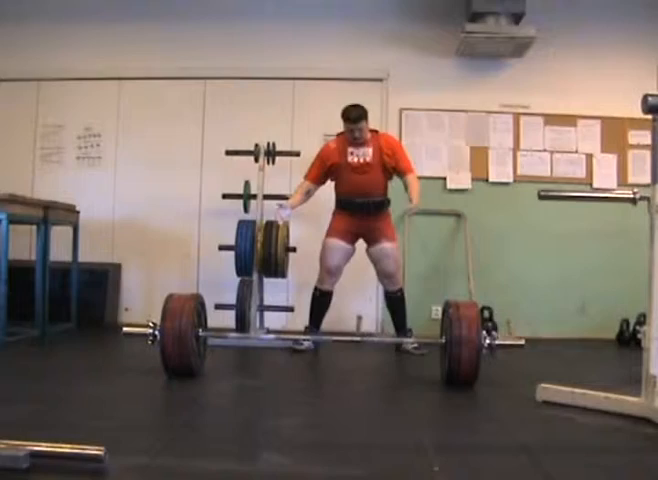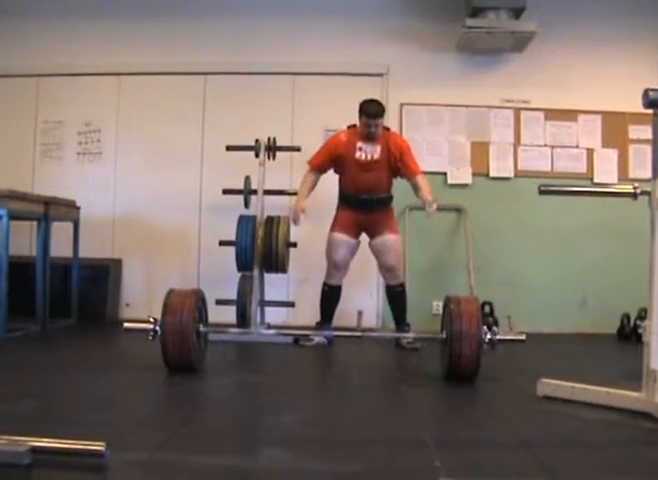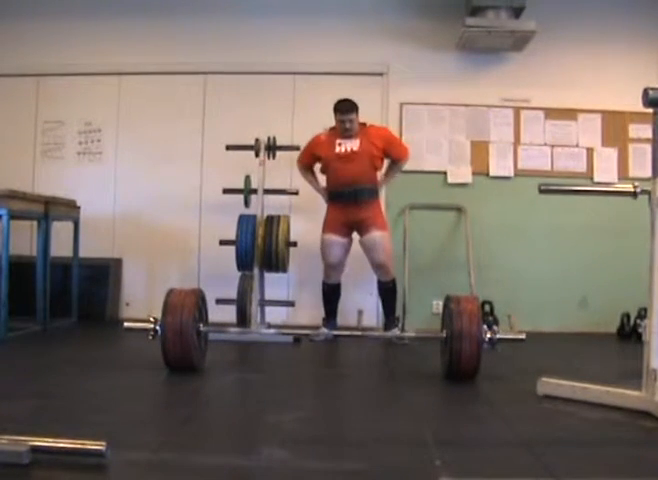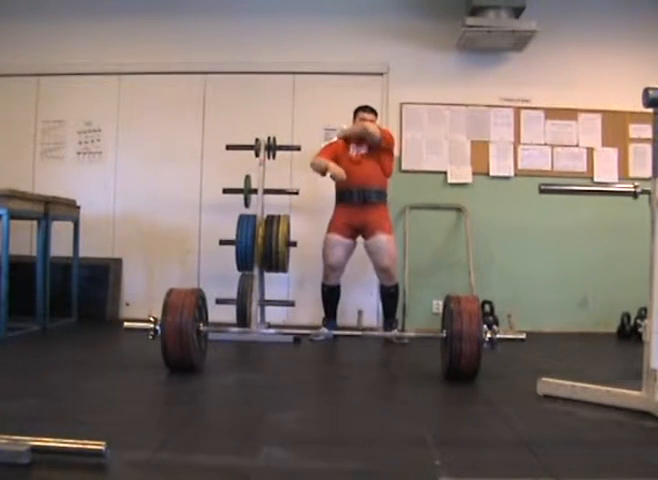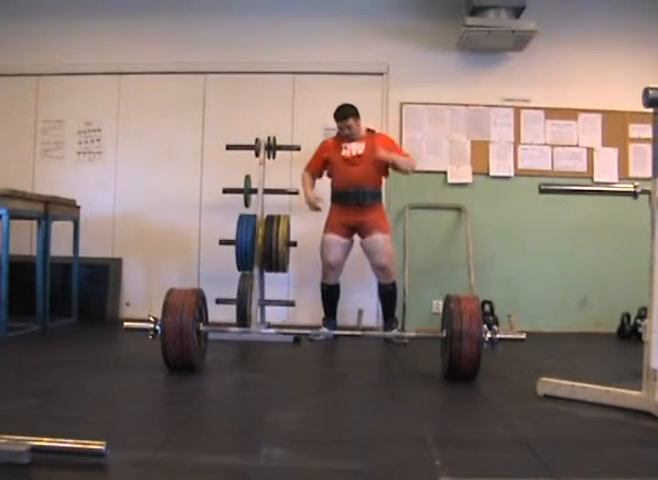
dt=1s
person 1, frame 1
left shoulder: (388, 144)
right shoulder: (331, 149)
left elbow: (408, 175)
right elbow: (310, 184)
left wrist: (413, 198)
right wrist: (290, 205)
left hip: (378, 217)
right hip: (344, 217)
left knee: (391, 277)
right knee: (327, 274)
left ankle: (404, 336)
right ankle: (311, 333)
person 1, frame 2
left shoulder: (396, 143)
right shoulder: (340, 140)
left elbow: (416, 176)
right elbow: (314, 170)
left wrist: (427, 197)
right wrist: (300, 200)
left hip: (381, 213)
right hip: (348, 211)
left knee: (392, 270)
right knee: (335, 269)
left ankle: (403, 330)
right ankle: (323, 330)
person 1, frame 3
left shoulder: (378, 135)
right shoulder: (321, 141)
left elbow: (402, 157)
right elbow: (302, 165)
left wrist: (381, 183)
right wrist: (320, 189)
left hip: (369, 209)
right hip: (337, 210)
left knee: (384, 266)
right knee: (331, 268)
left ankle: (391, 324)
right ankle: (329, 324)
person 1, frame 4
left shoulder: (384, 141)
right shoulder: (337, 146)
left elbow: (370, 131)
right elbow: (316, 162)
left wrist: (348, 133)
right wrist: (330, 165)
left hip: (376, 213)
right hip: (344, 214)
left knee: (388, 270)
right knee: (330, 269)
left ankle: (390, 326)
right ankle: (329, 324)
person 1, frame 5
left shoulder: (381, 141)
right shoulder: (329, 145)
left elbow: (409, 164)
right elbow: (309, 171)
left wrist: (390, 157)
right wrist: (308, 194)
left hip: (372, 212)
right hip: (339, 213)
left knee: (385, 269)
right knee: (329, 268)
left ankle: (390, 325)
right ankle: (329, 324)
